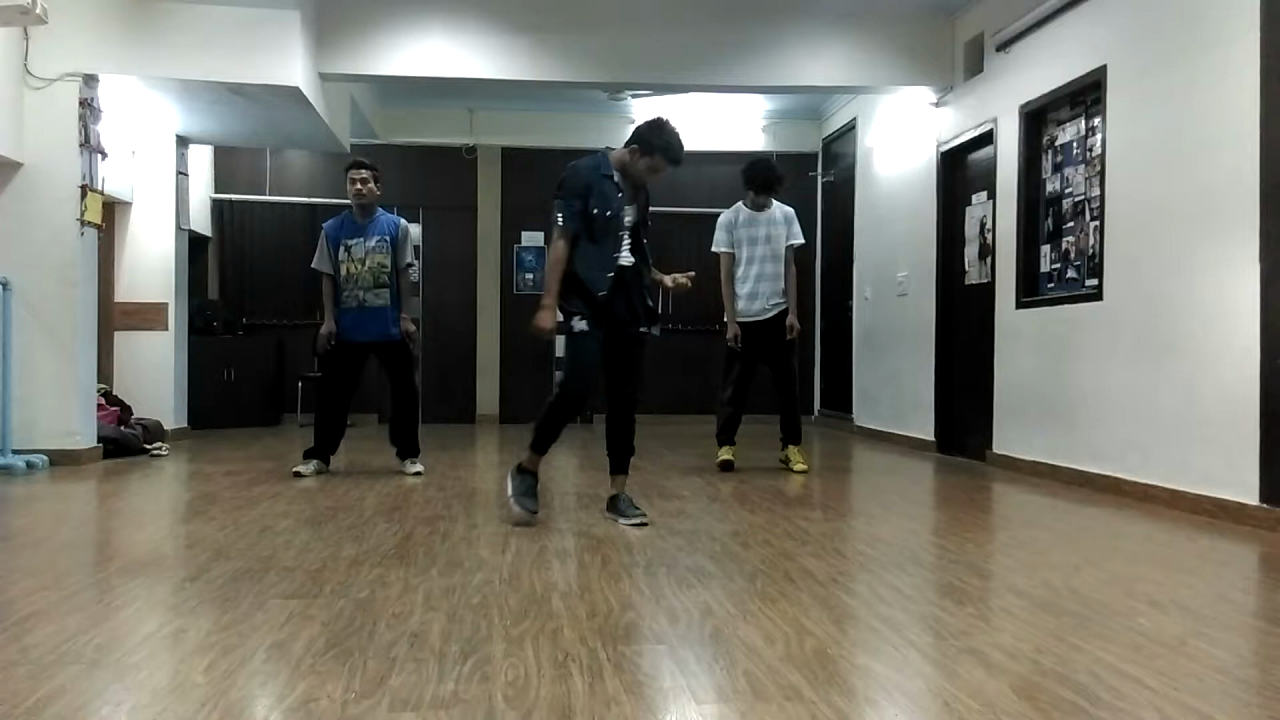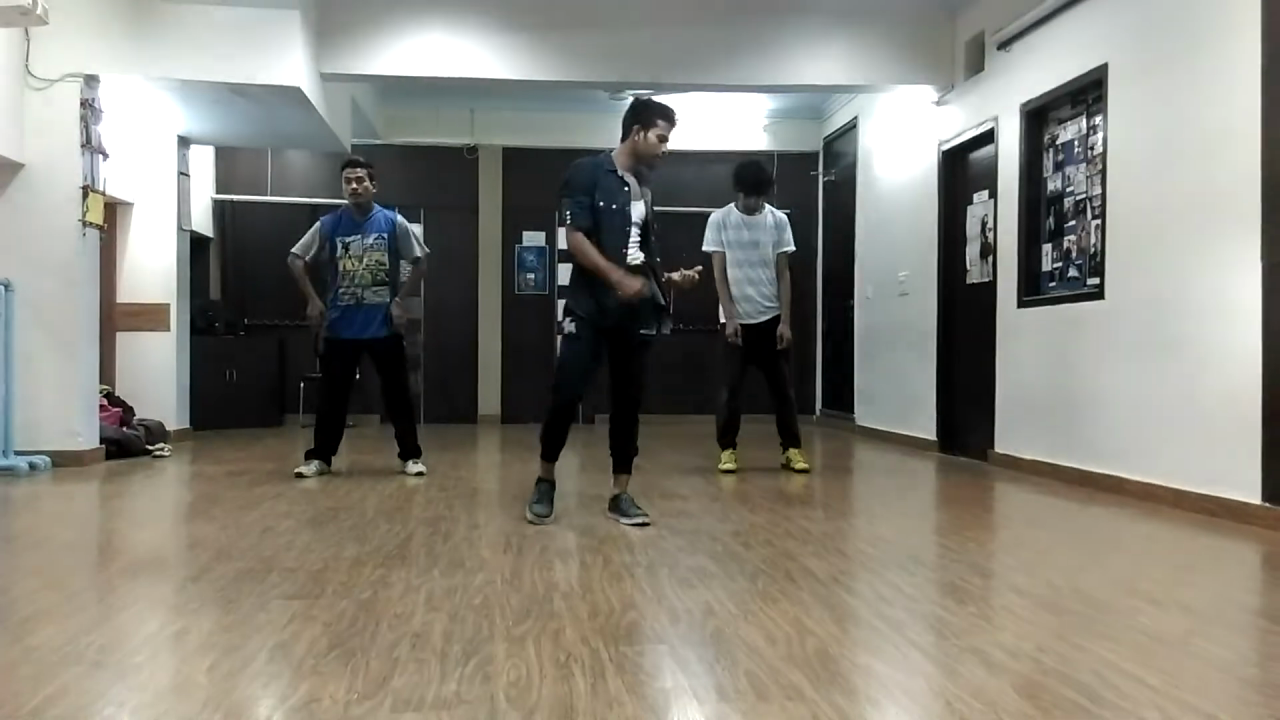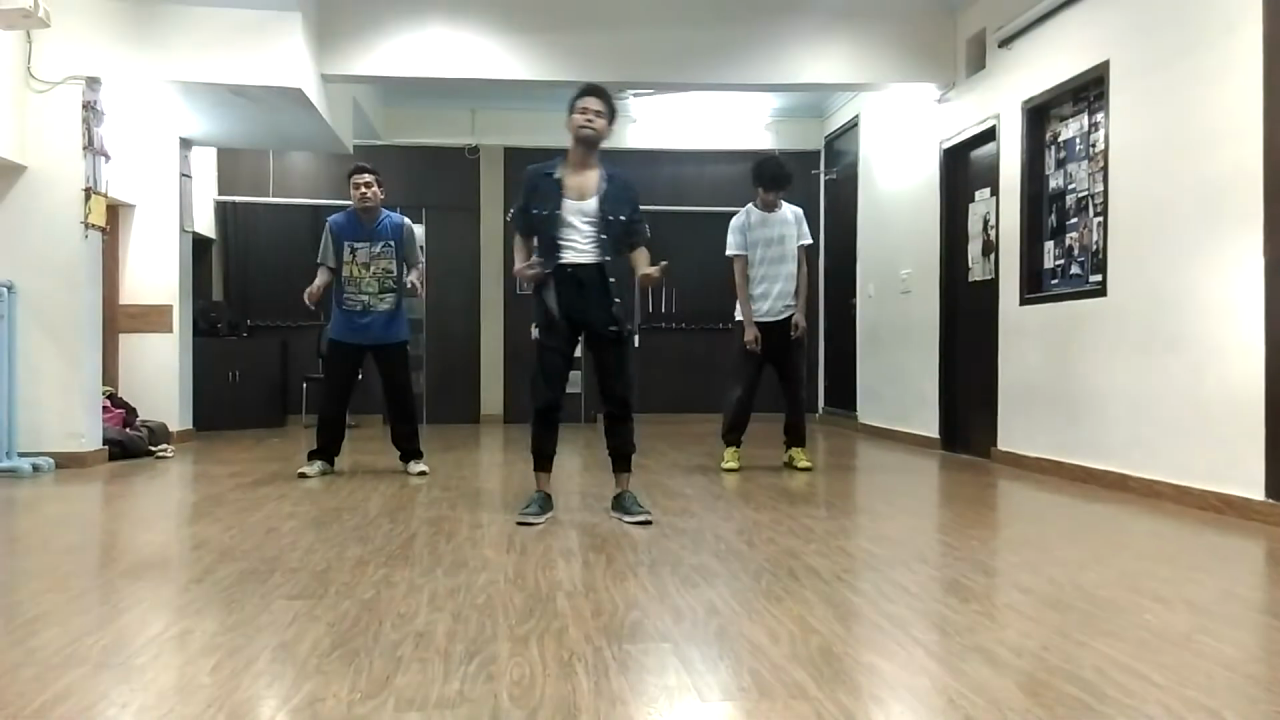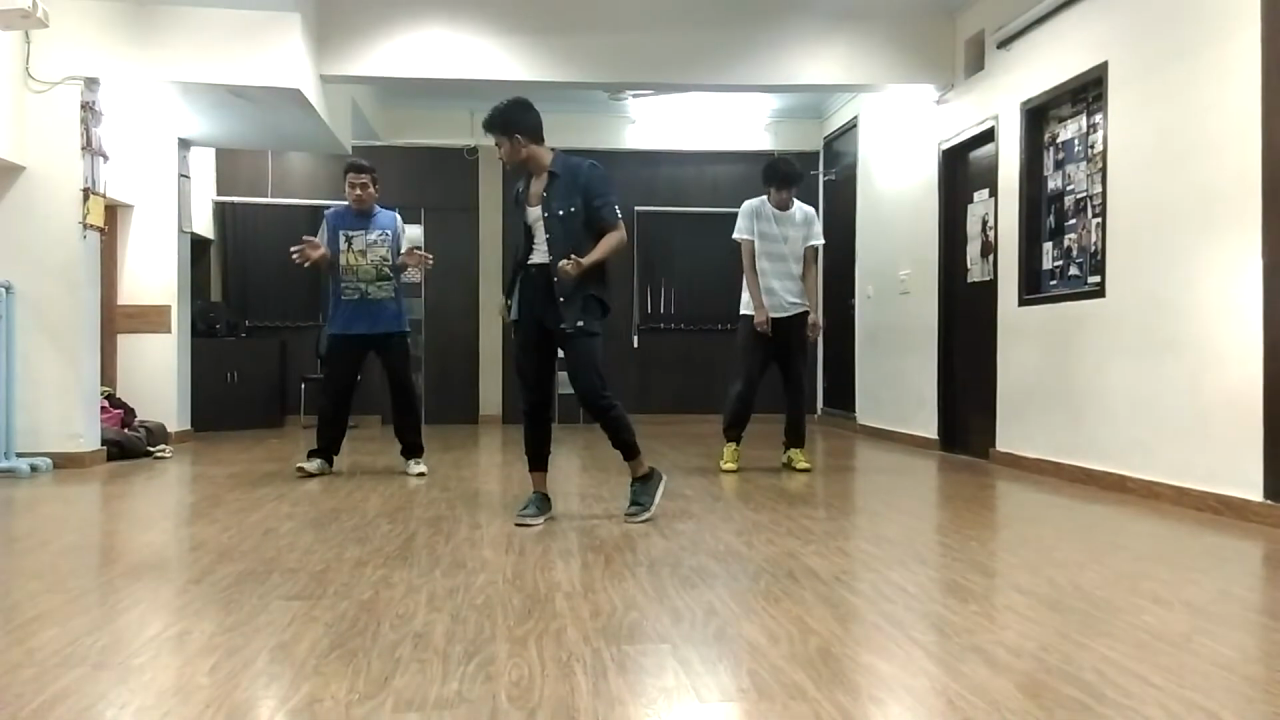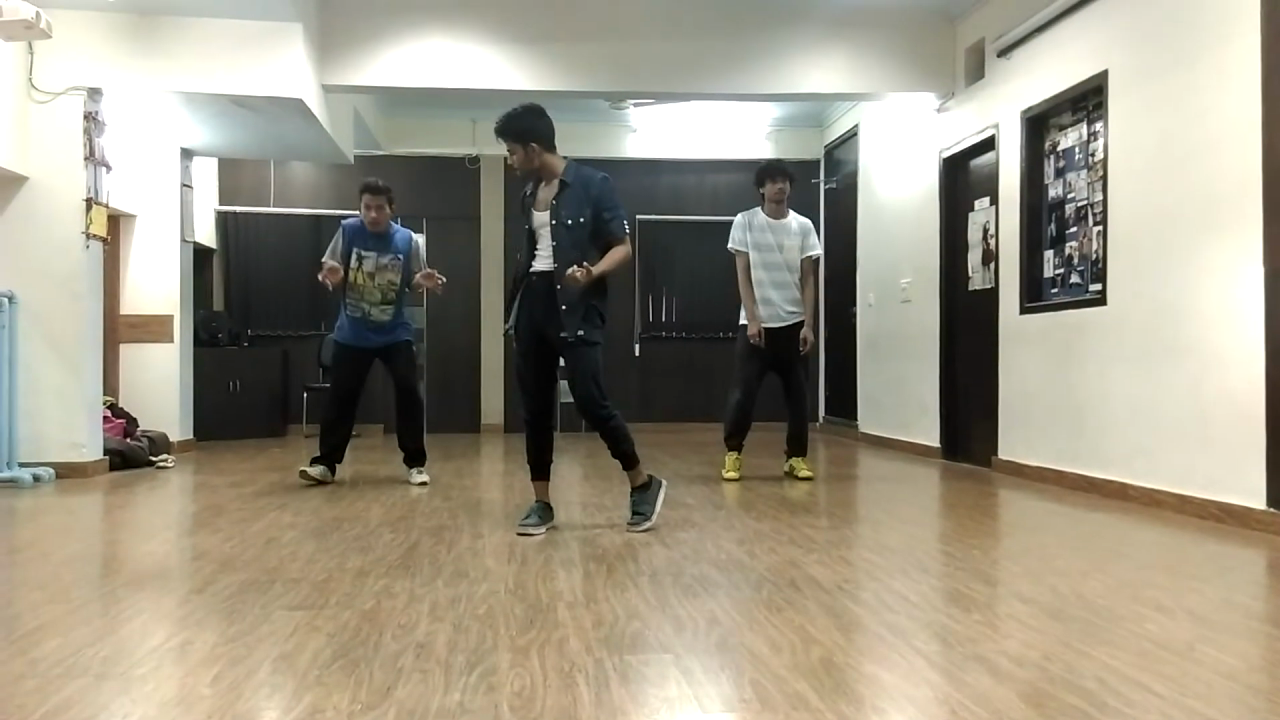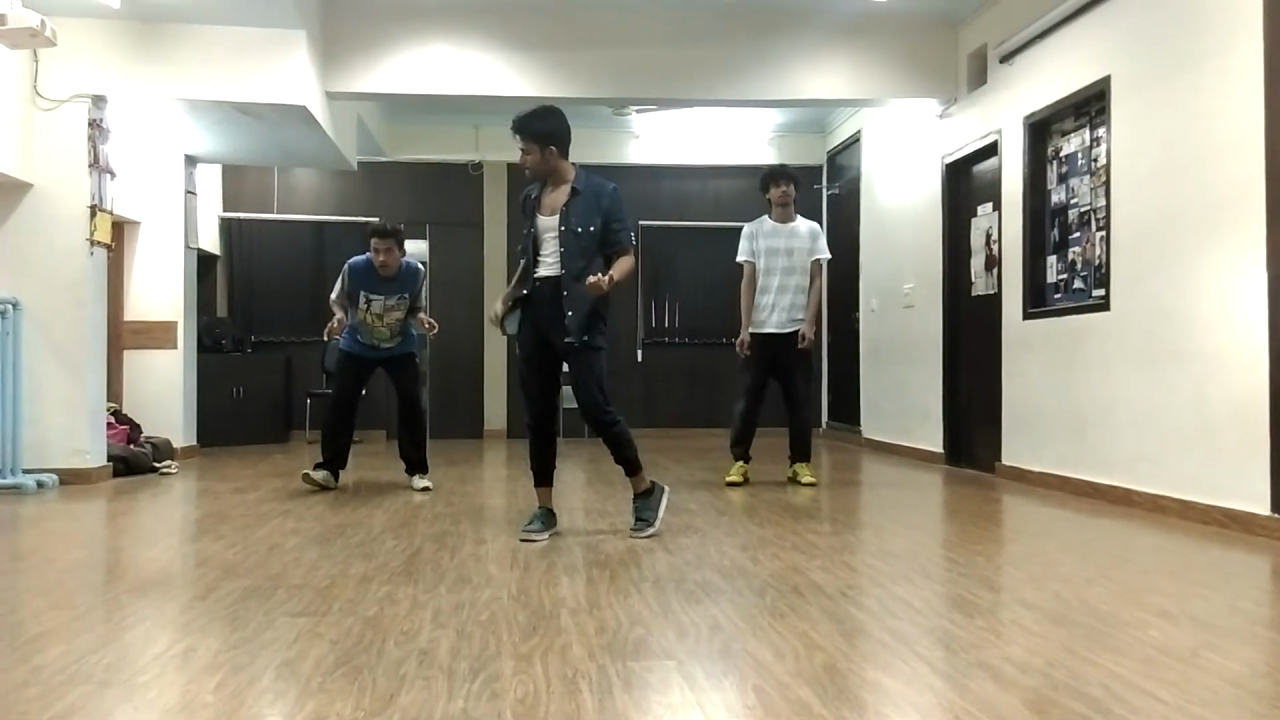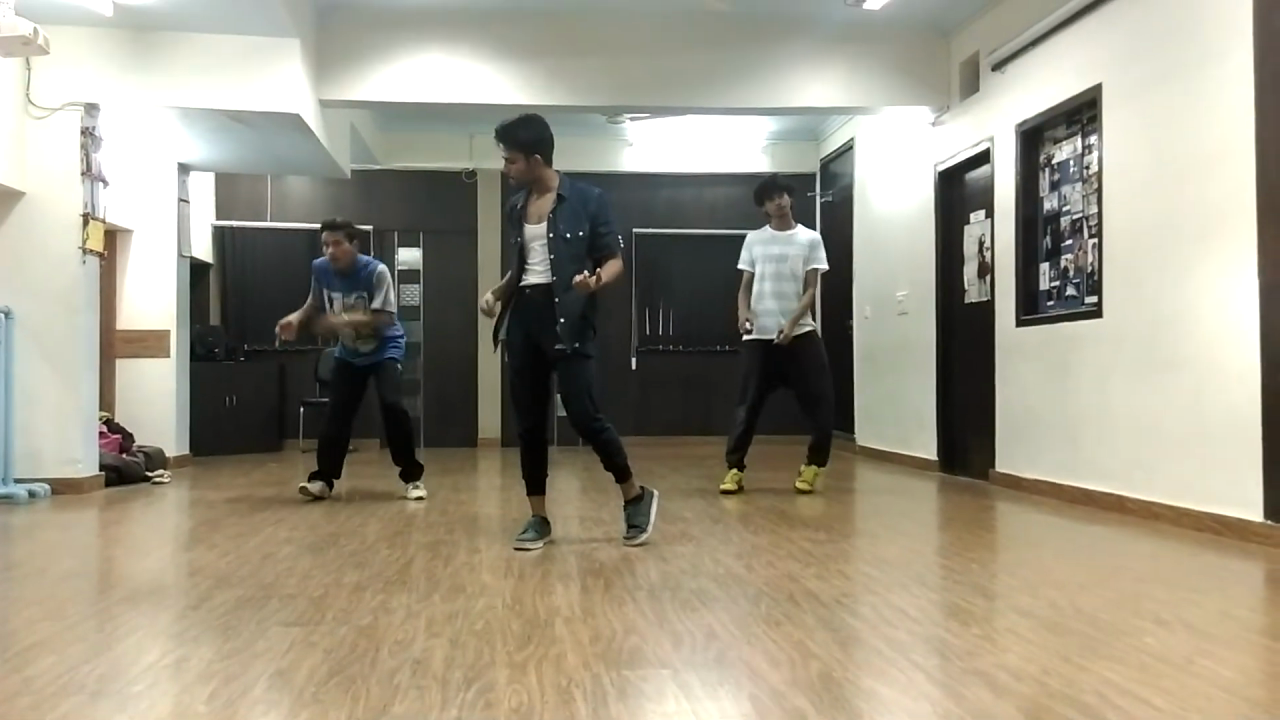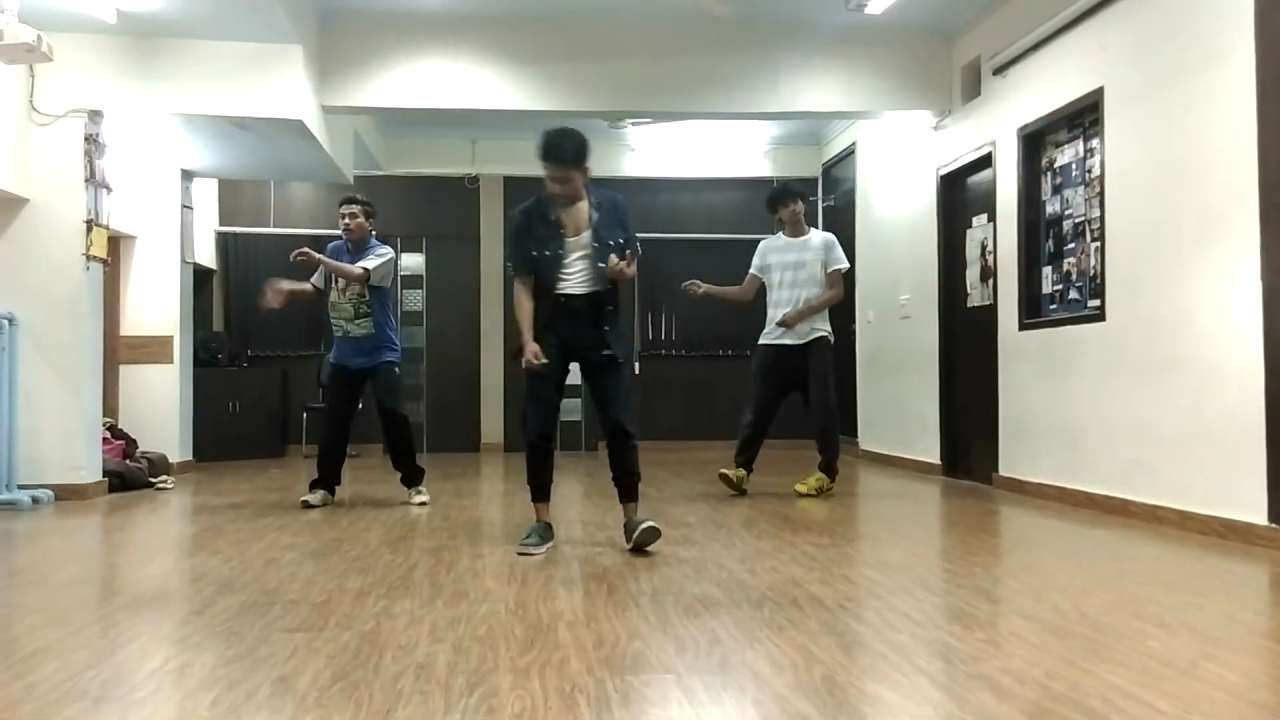
dt=0.5s
person 1, frame 1
left shoulder: (639, 192)
right shoulder: (583, 174)
right elbow: (561, 240)
left wrist: (660, 278)
right wrist: (548, 304)
left hip: (628, 300)
right hip: (587, 298)
left knee: (625, 398)
right knee: (578, 385)
left ankle: (618, 494)
right ankle: (526, 470)
person 1, frame 2
left shoulder: (644, 188)
right shoulder: (587, 172)
right elbow: (575, 238)
left wrist: (667, 277)
right wrist: (618, 278)
left hip: (636, 306)
right hip: (592, 301)
left knee: (628, 400)
right knee: (567, 390)
left ankle: (620, 494)
right ankle: (545, 481)
person 1, frame 3
left shoulder: (621, 186)
right shoulder: (538, 179)
left elbow: (636, 244)
right elbow: (522, 234)
left wrist: (645, 269)
right wrist: (521, 263)
left hip: (606, 295)
right hip: (557, 295)
left knee: (617, 398)
right knee: (546, 397)
left ankle: (623, 493)
right ankle: (542, 493)
person 1, frame 4
left shoulder: (583, 173)
right shoulder: (522, 188)
left elbow: (617, 233)
left wrist: (583, 264)
right wrist: (513, 297)
left hip: (574, 297)
right hip: (531, 296)
left knee: (591, 391)
right knee: (534, 399)
left ankle: (644, 474)
right ankle: (539, 494)
person 1, frame 5
left shoulder: (593, 185)
right shoulder: (529, 194)
left elbow: (622, 247)
left wrist: (592, 273)
right wrist: (517, 298)
left hip: (575, 306)
right hip: (533, 304)
left knee: (590, 401)
right knee: (535, 407)
left ankle: (644, 484)
right ankle: (541, 504)
person 1, frame 6
left shoulder: (601, 193)
right shoulder: (531, 197)
left elbow: (626, 256)
left wrist: (608, 280)
right wrist: (507, 298)
left hip: (578, 311)
right hip: (535, 310)
left knee: (594, 406)
right knee: (538, 413)
left ankle: (646, 490)
right ankle: (544, 509)
person 1, frame 7
left shoulder: (587, 199)
right shoulder: (517, 206)
left elbow: (614, 260)
left wrist: (595, 281)
right wrist: (496, 294)
left hip: (568, 318)
right hip: (524, 318)
left knee: (584, 415)
right knee: (530, 422)
left ankle: (636, 496)
right ankle: (538, 518)
person 1, frame 8
left shoulder: (613, 207)
right shoulder: (527, 217)
left elbow: (631, 263)
right elbow: (523, 284)
left wrist: (623, 271)
right wrist: (528, 339)
left hip: (599, 323)
right hip: (552, 324)
left knee: (617, 423)
right knee: (539, 428)
left ankle: (632, 519)
right ankle: (542, 522)
person 2, frame 1
left shoulder: (787, 215)
right shoulder: (729, 219)
left elbow: (790, 267)
right elbow: (726, 273)
left wrist: (793, 312)
right wrist: (731, 320)
left hip: (778, 314)
right hip: (743, 316)
left knee: (787, 383)
right knee: (735, 385)
left ankle: (791, 447)
right ankle: (725, 445)
person 2, frame 2
left shoulder: (779, 220)
right shoulder: (719, 221)
left elbow: (783, 273)
right elbow: (719, 273)
left wrist: (785, 321)
right wrist: (730, 317)
left hip: (771, 317)
right hip: (736, 319)
left knee: (782, 386)
right knee: (731, 387)
left ankle: (791, 449)
right ankle: (727, 449)
person 2, frame 3
left shoulder: (796, 215)
right shoulder: (741, 222)
left elbow: (802, 267)
right elbow: (740, 277)
left wrist: (800, 311)
right wrist: (749, 324)
left hip: (788, 316)
right hip: (753, 319)
left knee: (795, 385)
right knee: (744, 387)
left ankle: (795, 447)
right ankle: (731, 447)
person 2, frame 4
left shoulder: (808, 215)
right shoulder: (751, 210)
left elbow: (810, 267)
right elbow: (748, 263)
left wrist: (813, 311)
right wrist: (760, 308)
left hip: (795, 313)
right hip: (756, 312)
left knee: (797, 384)
right knee: (745, 382)
left ankle: (794, 448)
right ankle: (731, 445)
person 2, frame 5
left shoulder: (803, 226)
right shoulder: (744, 222)
left elbow: (808, 278)
right elbow: (743, 274)
left wrist: (808, 324)
right wrist: (752, 319)
left hip: (792, 324)
right hip: (757, 323)
left knee: (798, 393)
right knee: (743, 391)
left ankle: (796, 457)
right ankle: (732, 455)
person 2, frame 6
left shoulder: (811, 231)
right shoulder: (753, 230)
left elbow: (816, 281)
right elbow: (748, 281)
left wrist: (809, 323)
right wrist: (745, 328)
left hip: (796, 329)
right hip: (761, 329)
left knee: (800, 399)
right knee: (749, 397)
left ankle: (800, 463)
right ankle: (740, 462)
person 2, frame 7
left shoulder: (810, 238)
right shoulder: (753, 240)
left elbow: (811, 289)
right elbow: (746, 287)
left wrist: (792, 323)
right wrist: (742, 311)
left hip: (801, 333)
right hip: (758, 335)
left knee: (820, 401)
right knee: (748, 404)
left ankle: (813, 465)
right ankle: (735, 469)
person 2, frame 8
left shoulder: (825, 241)
right shoulder: (767, 247)
left elbow: (836, 291)
right elbow: (745, 292)
left wrist: (801, 313)
right wrist: (707, 290)
left hip: (814, 338)
right hip: (774, 340)
left knee: (823, 407)
right knee: (757, 407)
left ankle: (826, 473)
right ankle: (741, 469)
person 3, frame 1
left shoulder: (397, 226)
right shoulder: (332, 229)
left elbow: (404, 274)
right elbow: (327, 277)
left wrist: (405, 316)
right wrist: (328, 320)
left hip: (389, 327)
right hip: (347, 327)
left knee: (405, 392)
right knee: (332, 393)
left ankle: (409, 455)
right ankle: (319, 456)
person 3, frame 2
left shoulder: (393, 222)
right shoulder: (328, 225)
left elbow: (419, 263)
right elbow: (296, 259)
left wrist: (399, 301)
right wrist: (313, 300)
left hip: (384, 325)
right hip: (340, 326)
left knee: (398, 393)
right knee: (332, 394)
left ankle: (411, 455)
right ankle: (320, 457)
person 3, frame 3
left shoulder: (401, 226)
right shoulder: (336, 225)
left elbow: (414, 264)
right elbow: (328, 267)
left wrist: (413, 278)
right wrist: (318, 285)
left hip: (391, 328)
right hip: (345, 328)
left knee: (400, 394)
right knee: (334, 395)
left ankle: (411, 455)
right ankle: (323, 456)
person 3, frame 4
left shoulder: (392, 220)
right shoulder: (333, 218)
left elbow: (398, 263)
right elbow: (327, 262)
left wrist: (409, 260)
right wrist: (317, 256)
left hip: (389, 320)
right hip: (345, 322)
left knee: (403, 386)
right knee: (336, 389)
left ankle: (413, 454)
right ankle: (322, 455)
person 3, frame 5
left shoulder: (408, 241)
right shoulder: (348, 230)
left elbow: (413, 280)
right elbow: (332, 267)
left wrist: (425, 280)
right wrist: (333, 273)
left hip: (395, 332)
right hip: (352, 333)
left knee: (408, 390)
right knee: (341, 394)
left ankle: (416, 463)
right ankle: (326, 463)
person 3, frame 6
left shoulder: (415, 273)
right shoulder: (354, 268)
left elbow: (416, 308)
right elbow: (338, 300)
left wrist: (422, 319)
right wrist: (339, 317)
left hip: (400, 347)
right hip: (357, 346)
left knee: (411, 401)
right knee: (341, 401)
left ankle: (417, 470)
right ankle: (329, 469)
person 3, frame 7
left shoulder: (377, 271)
right shoulder: (320, 269)
left elbow: (385, 317)
right elbow: (317, 305)
left wrist: (345, 320)
right wrist: (296, 318)
left hip: (385, 349)
right hip: (349, 353)
left knee: (392, 406)
right knee: (337, 413)
left ankle: (412, 477)
right ankle: (323, 479)
person 3, frame 8
left shoulder: (383, 254)
right shoulder: (334, 250)
left elbow: (357, 275)
right elbow: (317, 288)
left wrist: (320, 259)
right wrist: (287, 288)
left hip: (380, 353)
right hip: (344, 355)
left knee: (392, 413)
right knee: (335, 420)
left ankle: (414, 482)
right ankle: (324, 486)
